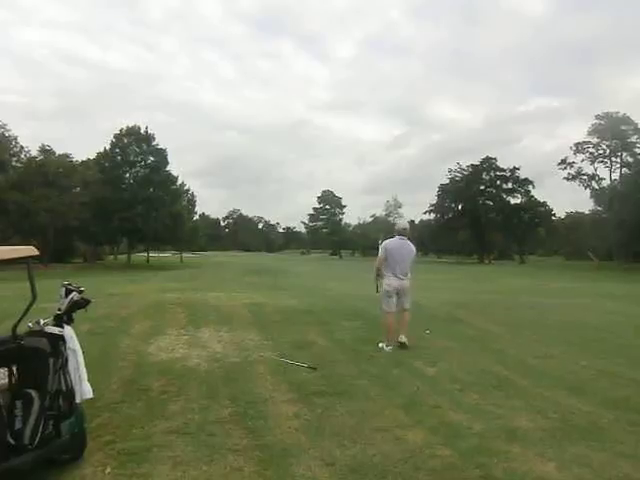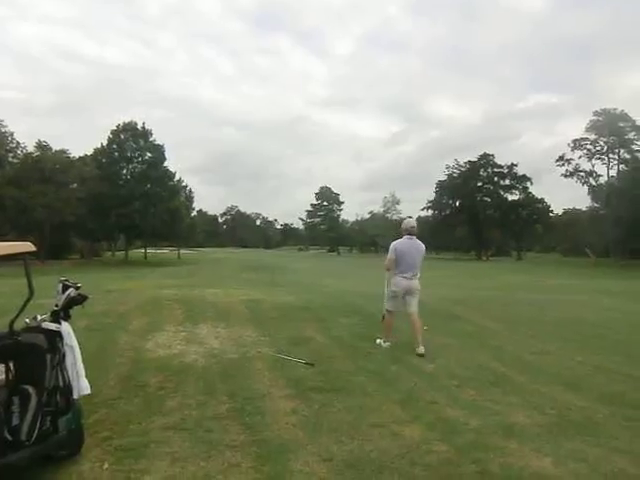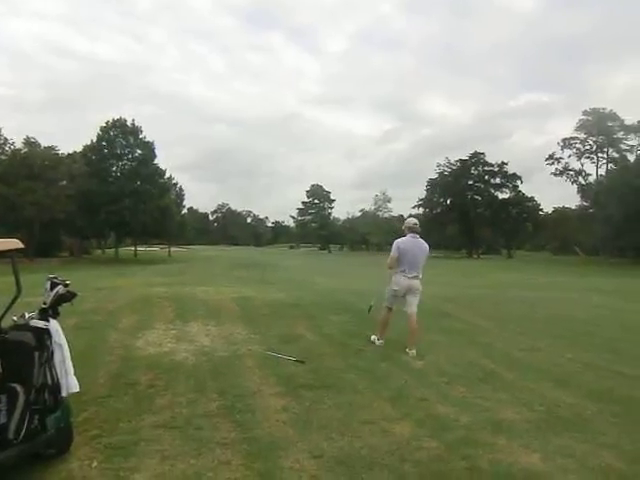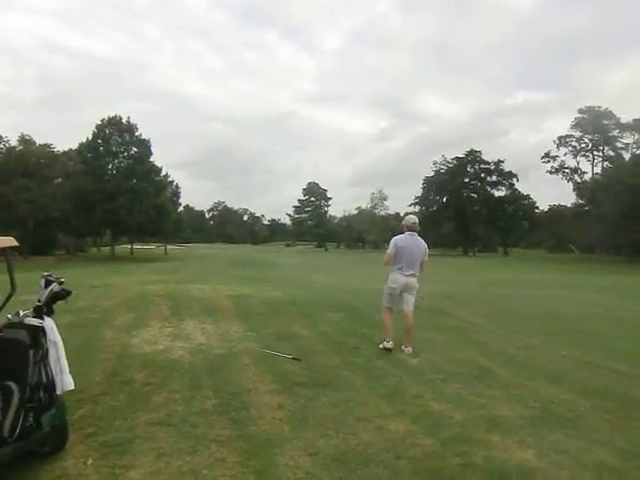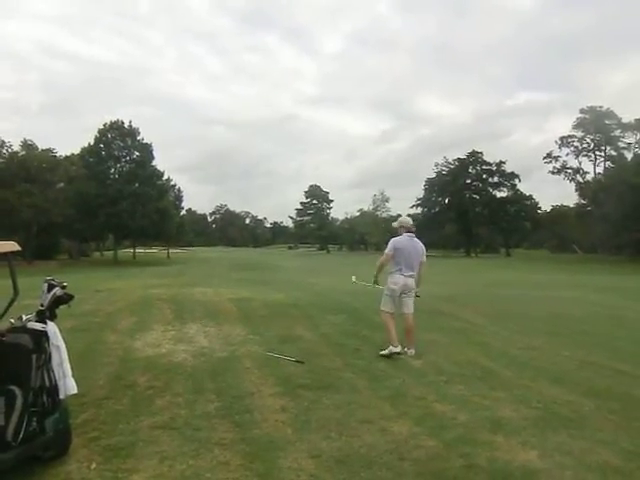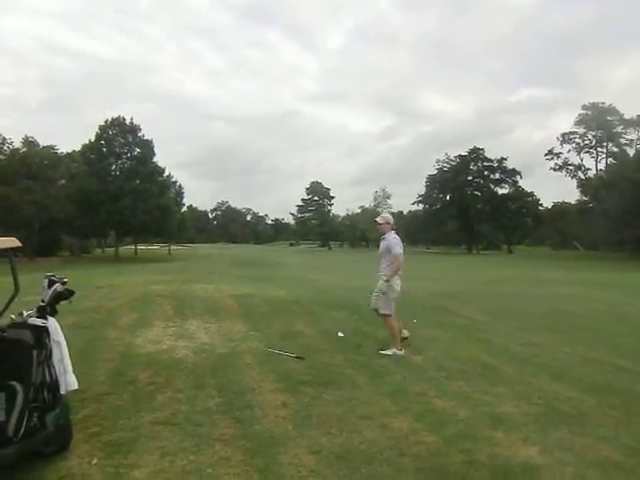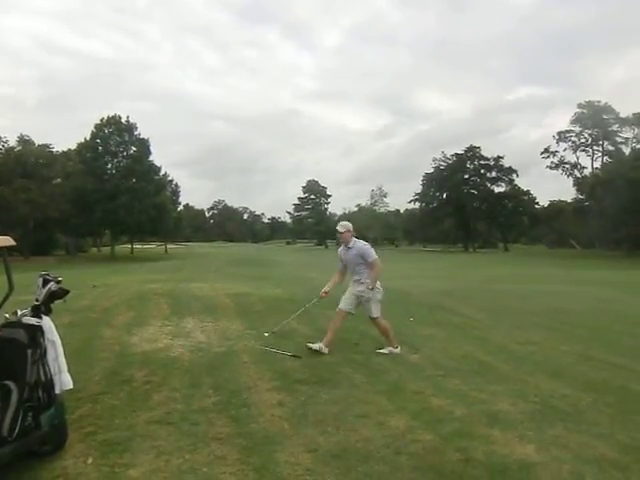
dt=0.4s
person 1, frame 1
left shoulder: (387, 243)
right shoulder: (412, 247)
left elbow: (378, 265)
left wrist: (377, 274)
left hip: (390, 281)
right hip: (405, 282)
left knee: (390, 313)
right knee: (405, 310)
left ankle: (388, 344)
right ankle: (403, 336)
person 1, frame 2
left shoulder: (396, 244)
right shoulder: (421, 246)
left elbow: (388, 266)
left wrist: (388, 265)
left hip: (398, 281)
right hip: (414, 282)
left knee: (390, 312)
right knee: (414, 313)
left ankle: (386, 340)
right ankle: (420, 346)
person 1, frame 3
left shoulder: (399, 242)
right shoulder: (425, 246)
left elbow: (390, 265)
left hip: (399, 280)
right hip: (415, 282)
left knee: (388, 308)
right knee: (412, 314)
left ankle: (379, 338)
right ankle: (412, 348)
person 1, frame 4
left shoulder: (397, 240)
right shoulder: (423, 244)
left elbow: (386, 262)
right elbow: (421, 268)
left wrist: (388, 255)
left hip: (396, 278)
right hip: (412, 280)
left knee: (386, 308)
right knee: (408, 312)
left ankle: (388, 340)
right ankle: (408, 346)
person 1, frame 5
left shoulder: (395, 241)
right shoulder: (420, 245)
left elbow: (383, 261)
right elbow: (420, 269)
left wrist: (376, 276)
right wrist: (417, 286)
left hip: (395, 280)
right hip: (410, 281)
left knee: (386, 312)
right knee: (408, 315)
left ankle: (395, 345)
right ankle: (410, 347)
person 1, frame 6
left shoulder: (392, 239)
right shoulder: (385, 239)
left elbow: (399, 262)
left wrist: (387, 280)
left hip: (389, 281)
right hip: (385, 280)
left knee: (386, 314)
right knee: (376, 308)
left ankle: (397, 348)
right ankle: (401, 332)
person 1, frame 7
left shoulder: (363, 246)
right shoulder: (341, 251)
left elbow: (377, 266)
right elbow: (340, 273)
left wrist: (371, 288)
right wrist: (327, 288)
left hip: (369, 286)
right hip: (354, 286)
left knee: (375, 318)
right knee: (340, 313)
left ankle: (394, 346)
right ankle: (324, 345)
